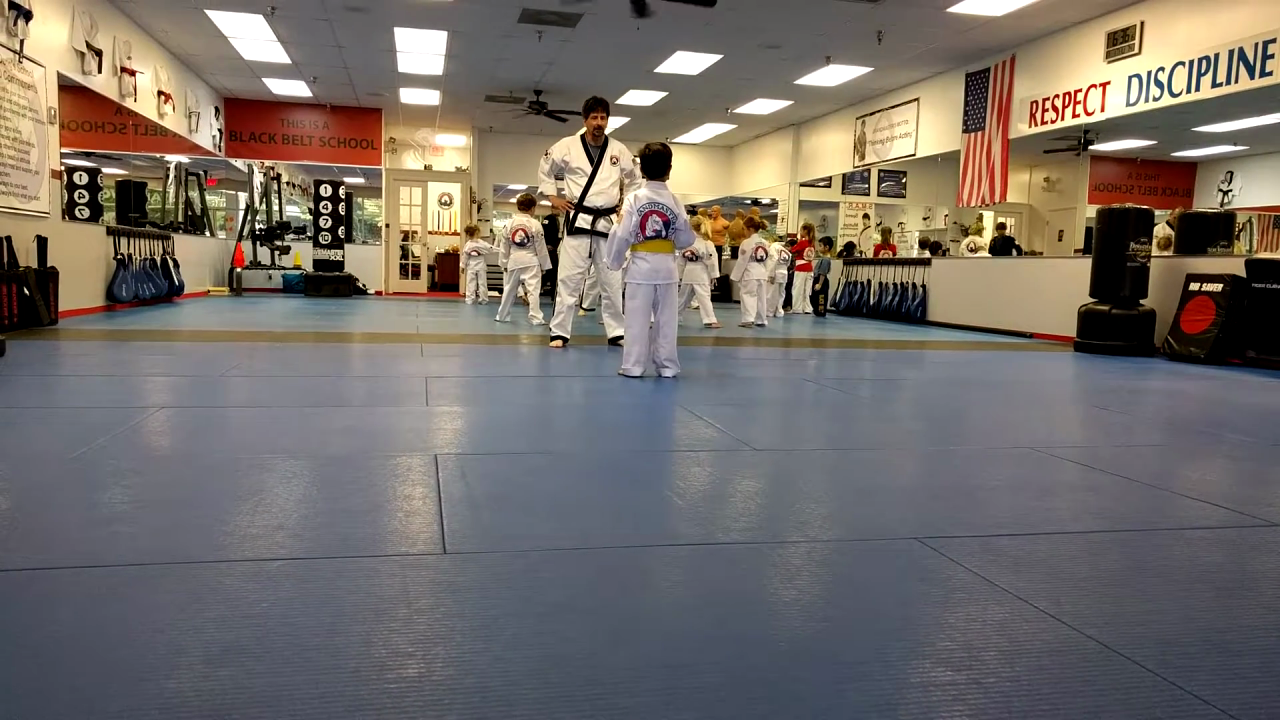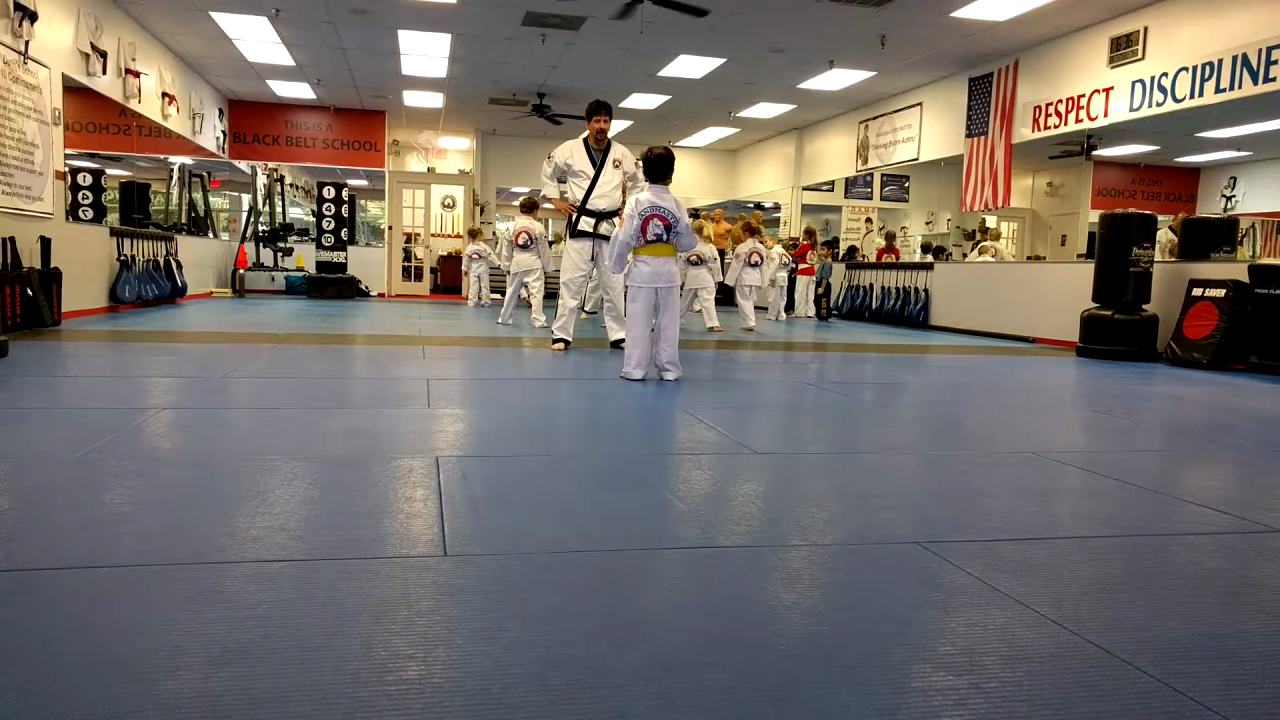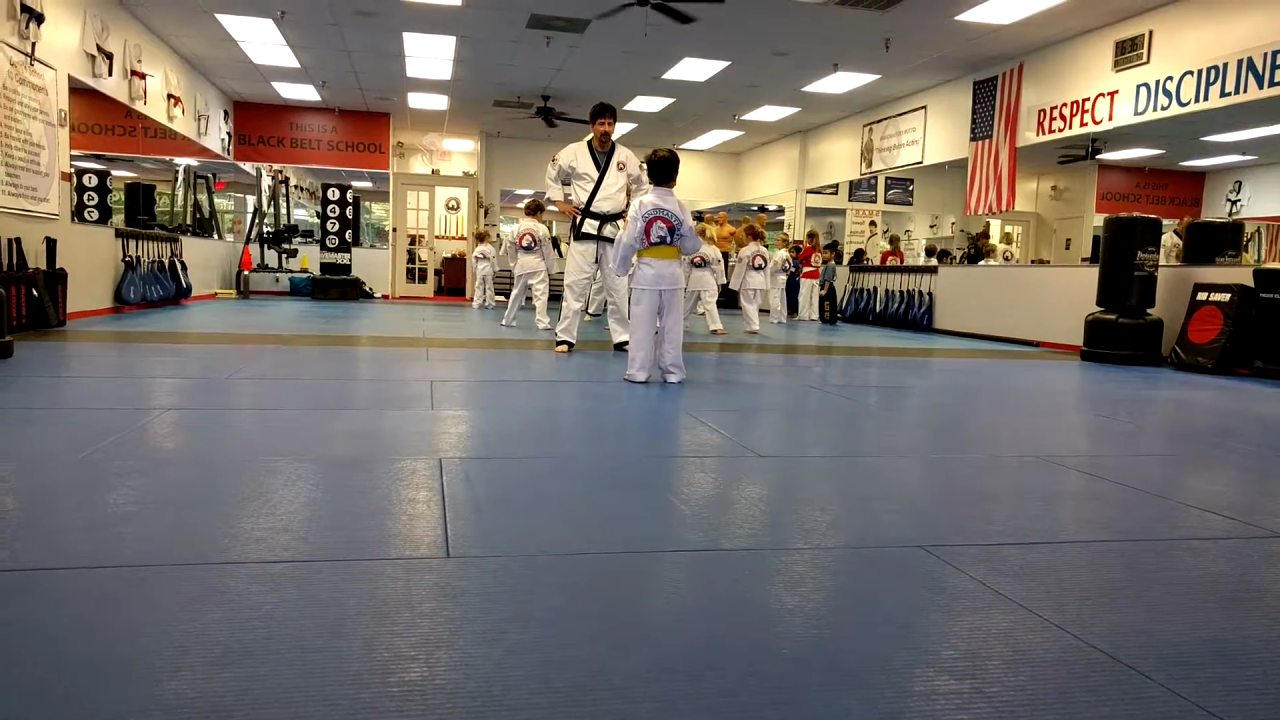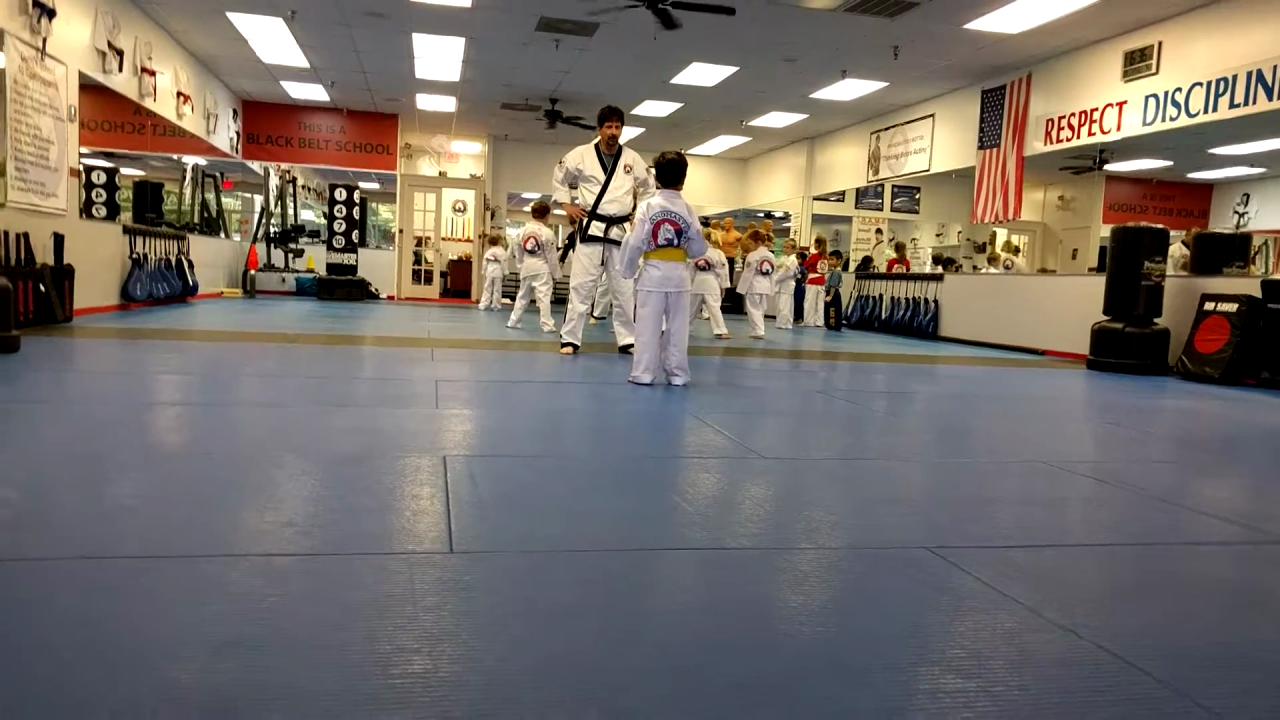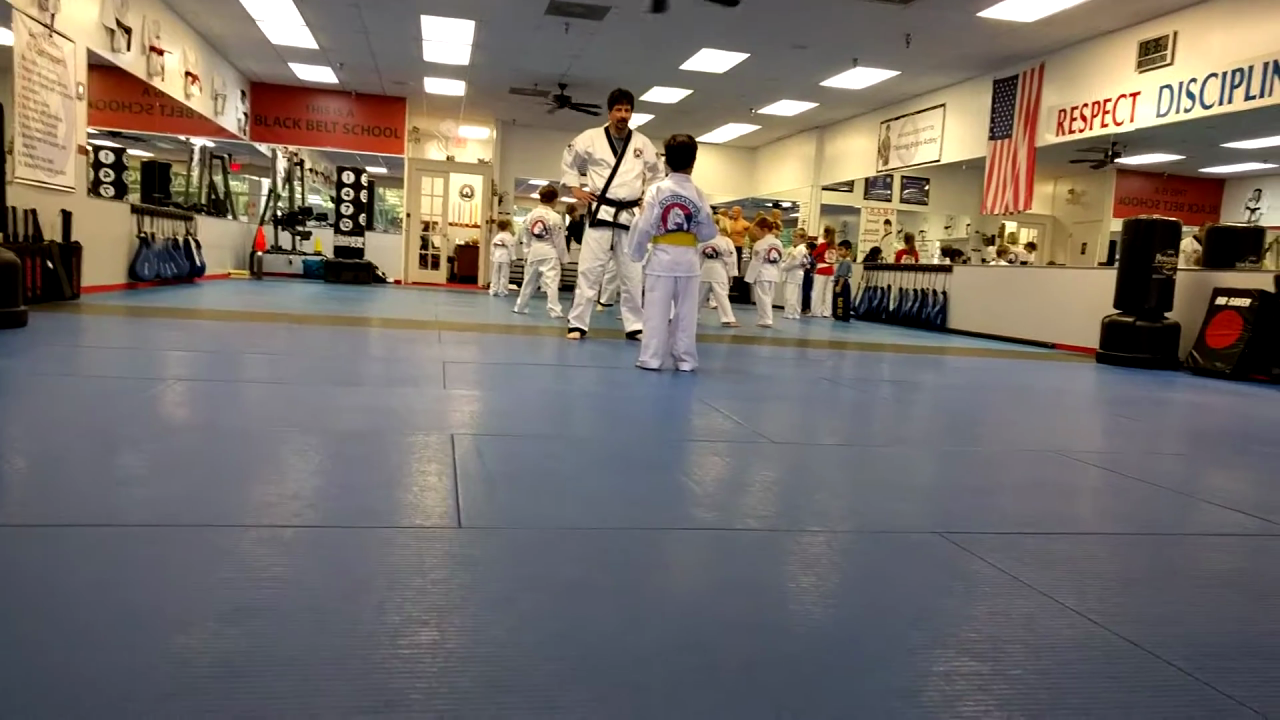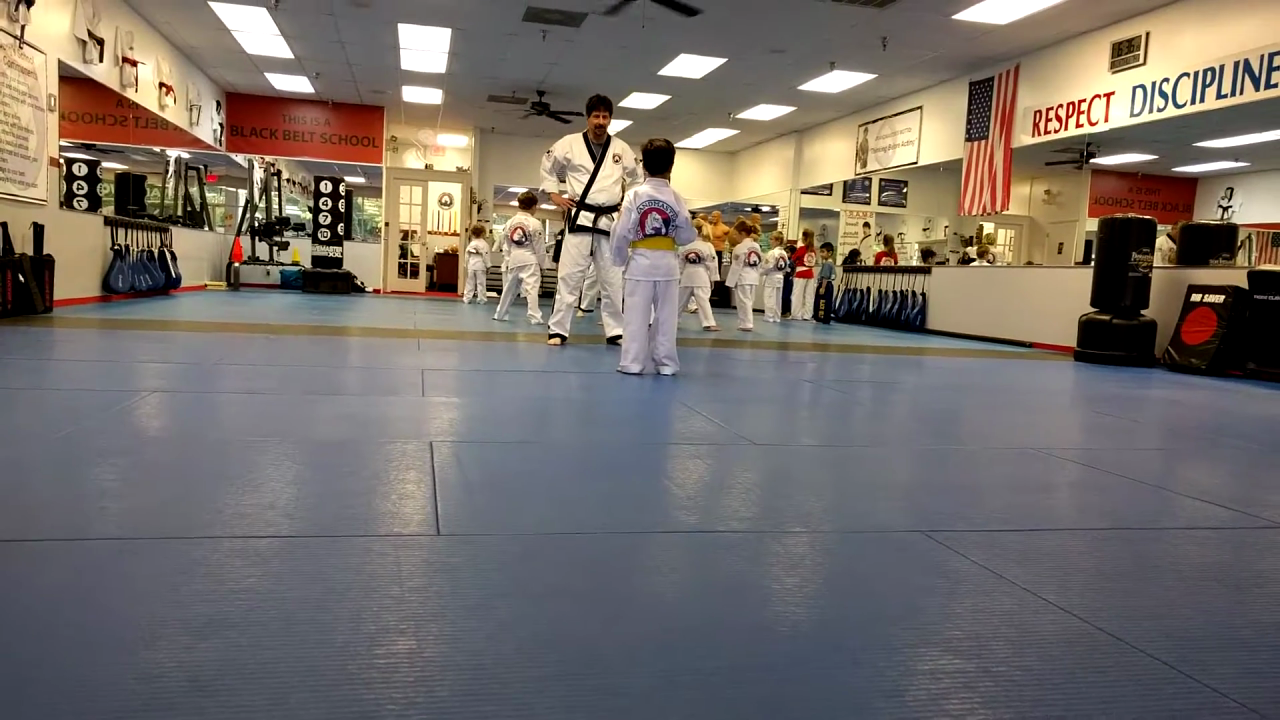
dt=0.5s
person 1, frame 1
left shoulder: (619, 150)
right shoulder: (567, 146)
left elbow: (634, 179)
right elbow: (545, 170)
right wrist: (553, 197)
left hip: (609, 222)
right hip: (579, 221)
left knee: (612, 282)
right knee: (569, 279)
left ankle: (617, 332)
right ankle: (560, 332)
person 1, frame 2
left shoulder: (622, 153)
right shoulder: (570, 149)
left elbow: (637, 182)
right elbow: (548, 173)
right wrist: (556, 200)
left hip: (611, 225)
right hip: (581, 224)
left knee: (614, 285)
right knee: (571, 282)
left ankle: (618, 335)
right ankle: (561, 335)
person 1, frame 3
left shoulder: (625, 156)
right shoulder: (574, 152)
left elbow: (641, 185)
right elbow: (552, 175)
right wrist: (560, 202)
left hip: (615, 228)
right hip: (585, 226)
left knee: (618, 287)
right knee: (575, 284)
left ankle: (622, 337)
right ankle: (565, 337)
person 1, frame 4
left shoulder: (633, 159)
right shoulder: (581, 155)
left elbow: (648, 188)
right elbow: (559, 178)
right wrist: (567, 205)
left hip: (622, 230)
right hip: (592, 228)
left knee: (624, 289)
right knee: (581, 285)
left ankle: (627, 340)
right ankle: (570, 339)
person 1, frame 5
left shoulder: (643, 143)
right shoulder: (591, 138)
left elbow: (657, 173)
right elbow: (569, 161)
right wrist: (576, 188)
left hip: (631, 215)
right hip: (601, 213)
left knee: (632, 275)
right knee: (590, 270)
left ankle: (634, 326)
right ankle: (577, 324)
person 1, frame 6
left shoulder: (621, 149)
right shoulder: (569, 144)
left elbow: (636, 178)
right elbow: (548, 168)
right wrist: (555, 194)
left hip: (610, 220)
right hip: (580, 218)
left knee: (613, 280)
right knee: (569, 276)
left ankle: (615, 331)
right ankle: (558, 330)
person 2, frame 1
left shoulder: (634, 198)
right shoulder: (674, 201)
left elbow: (622, 235)
right elbow: (686, 240)
left wrist: (613, 261)
left hip: (641, 266)
right hip: (667, 267)
left knee: (637, 319)
right knee: (666, 319)
left ankle: (634, 366)
right ankle: (667, 365)
person 2, frame 2
left shoulder: (635, 202)
right shoulder: (677, 205)
left elbow: (623, 239)
right elbow: (688, 243)
left wrist: (615, 265)
left hip: (642, 269)
right hip: (668, 270)
left knee: (639, 322)
right knee: (667, 322)
left ankle: (635, 368)
right ankle: (668, 368)
person 2, frame 3
left shoulder: (640, 204)
right shoulder: (680, 207)
left elbow: (628, 241)
right elbow: (691, 245)
left wrist: (620, 268)
left hip: (646, 271)
right hip: (673, 272)
left knee: (643, 325)
right knee: (671, 325)
left ankle: (638, 370)
right ankle: (672, 371)
person 2, frame 4
left shoulder: (647, 207)
right shoulder: (687, 210)
left elbow: (635, 243)
right elbow: (698, 249)
left wrist: (627, 271)
left hip: (653, 273)
right hip: (679, 275)
left knee: (648, 326)
right knee: (677, 327)
left ankle: (644, 372)
right ankle: (677, 373)
person 2, frame 5
left shoulder: (657, 190)
right shoulder: (698, 194)
left elbow: (644, 227)
right elbow: (709, 232)
left wrist: (636, 254)
left hip: (662, 258)
right hip: (688, 259)
left knee: (657, 311)
right knee: (686, 312)
left ankle: (651, 357)
right ankle: (685, 359)
person 2, frame 6
left shoulder: (634, 195)
right shoulder: (676, 198)
left elbow: (622, 233)
right elbow: (687, 236)
left wrist: (619, 259)
left hip: (641, 262)
right hip: (667, 264)
left knee: (637, 315)
right knee: (666, 316)
left ankle: (632, 362)
right ankle: (666, 363)
